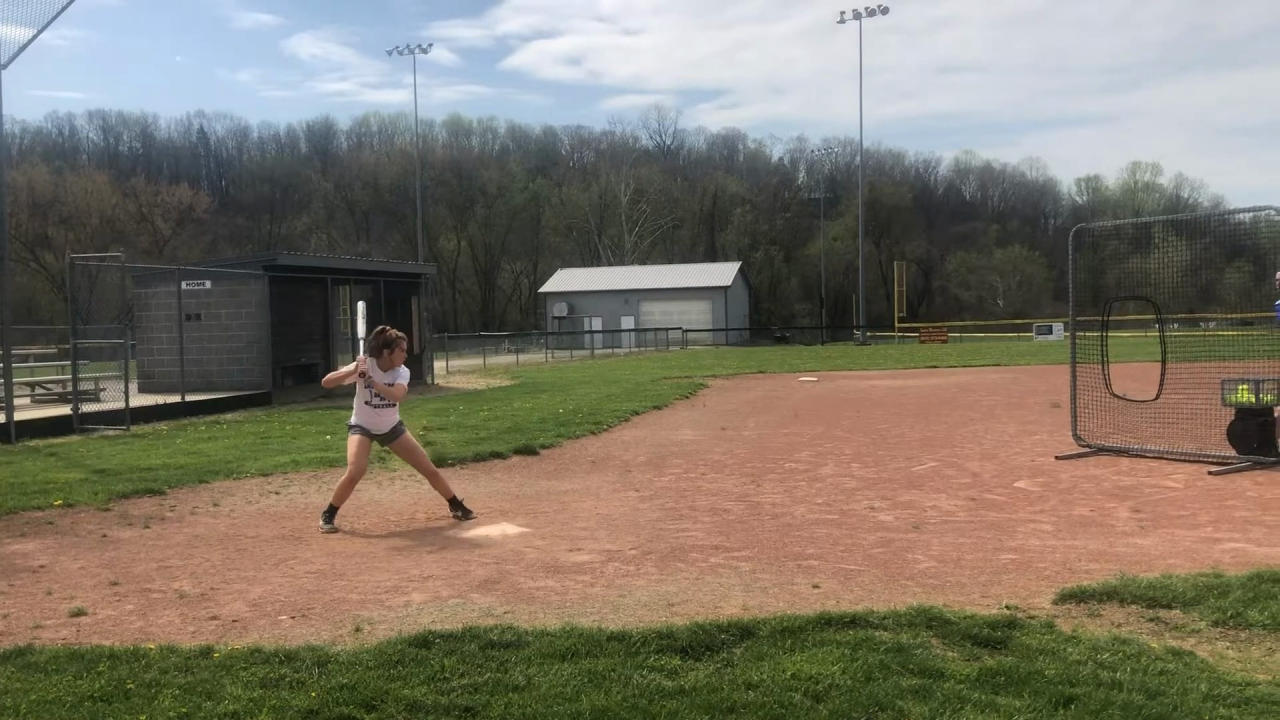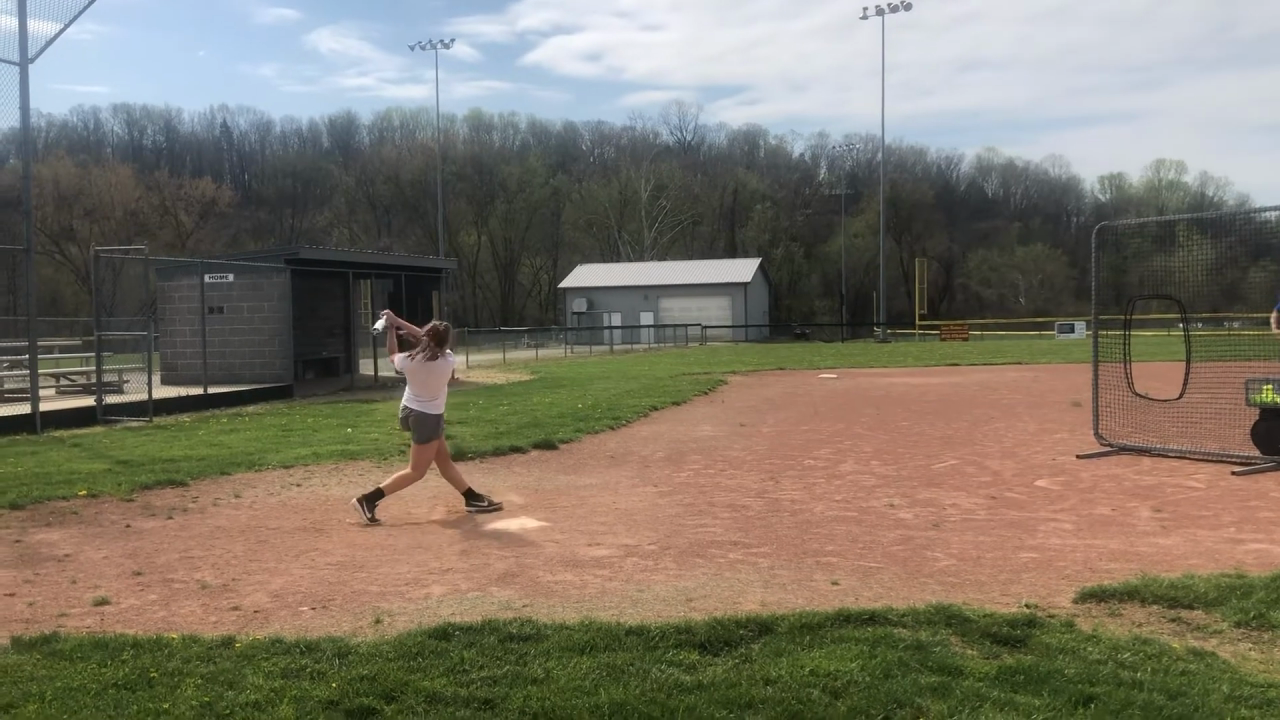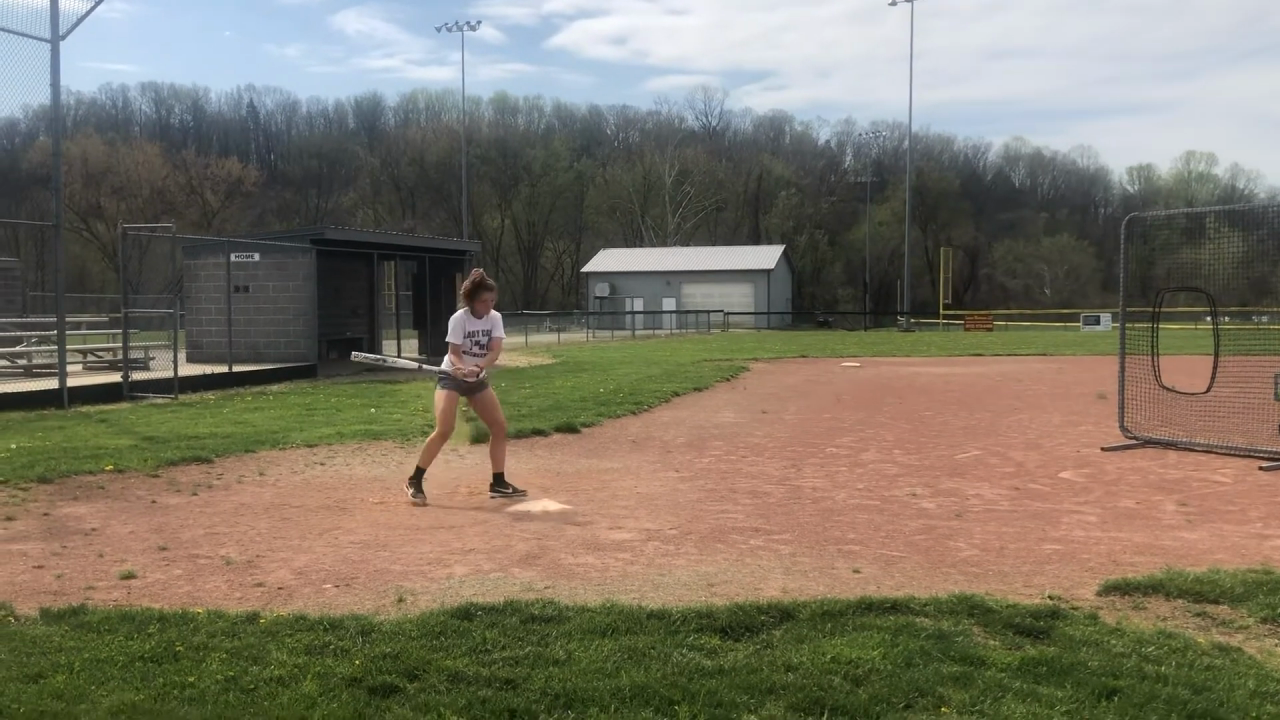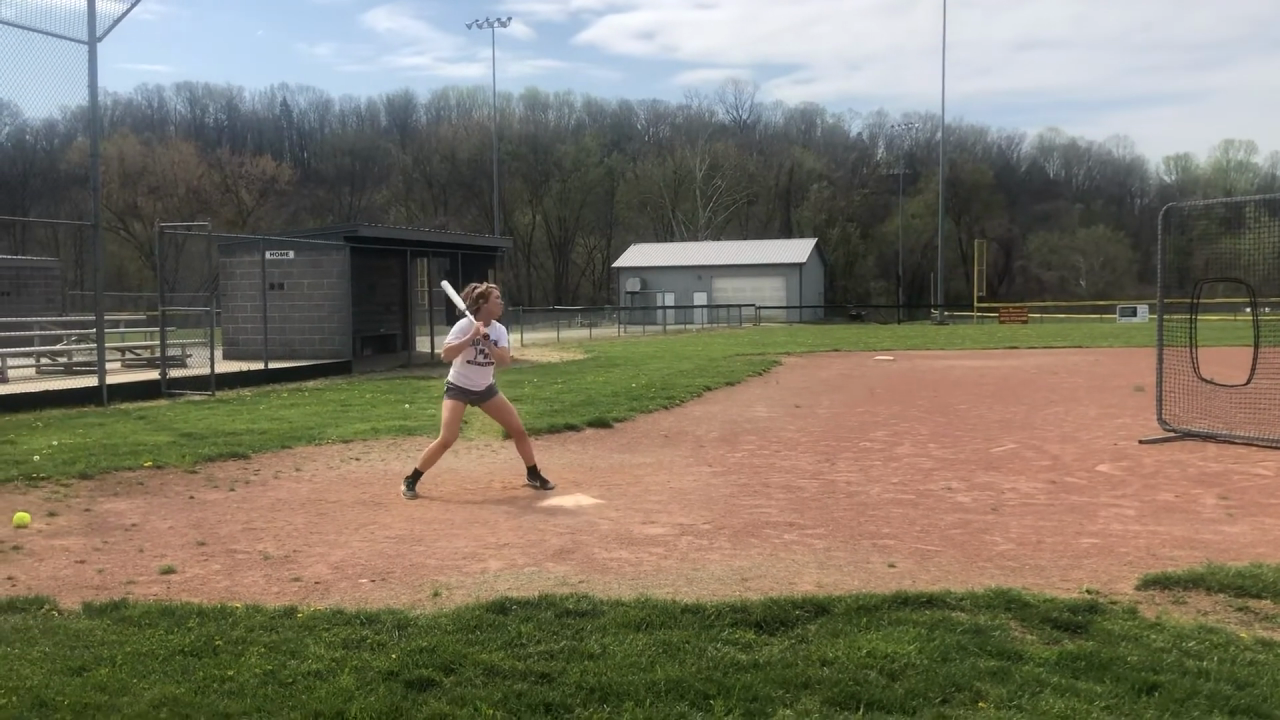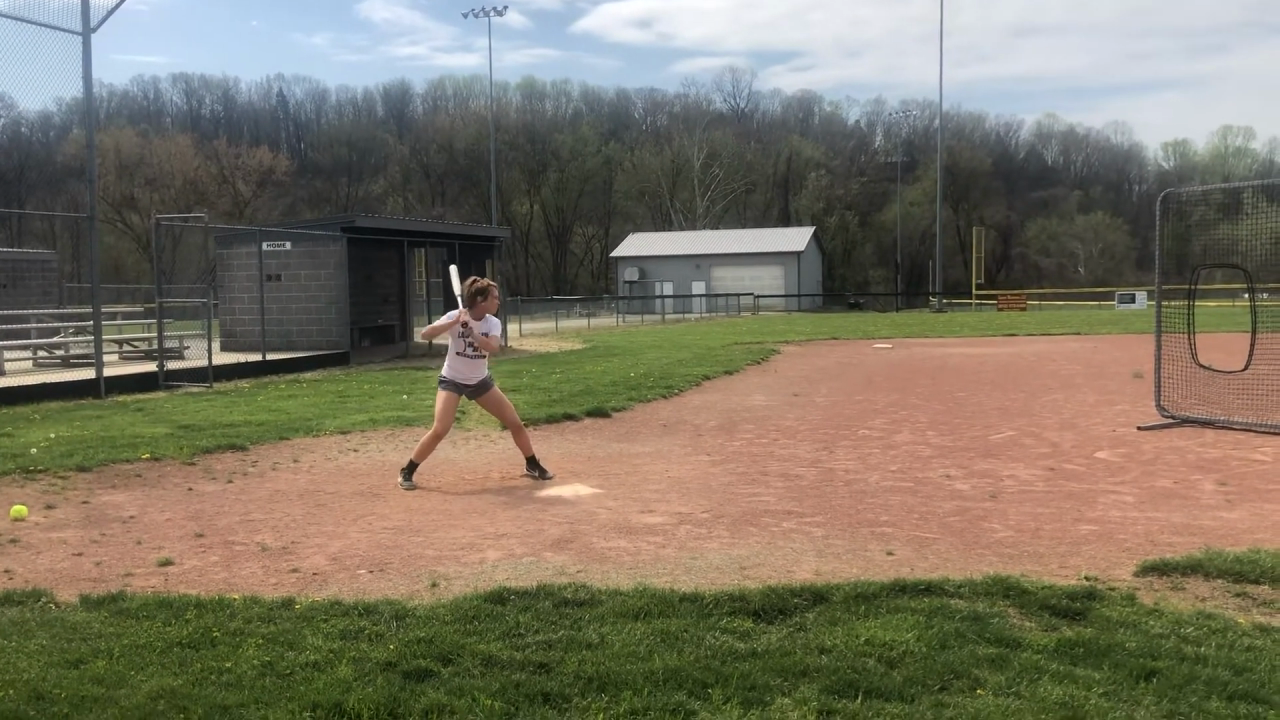
dt=1s
person 1, frame 1
left shoulder: (402, 372)
right shoulder: (363, 366)
left elbow: (396, 396)
right elbow: (326, 383)
left wrist: (369, 380)
right wrist: (350, 372)
left hip: (392, 427)
right hip: (362, 427)
left knee: (428, 469)
right knee: (355, 472)
left ankle: (456, 505)
right ankle: (329, 514)
person 1, frame 2
left shoulder: (407, 361)
right shoulder: (448, 361)
left elbow: (393, 355)
right elbow: (428, 340)
left wrist: (391, 326)
right wrist: (399, 322)
left hip: (410, 411)
right hip: (428, 418)
left knee: (443, 458)
right knee: (417, 471)
left ankle: (472, 498)
right ankle: (367, 500)
person 1, frame 3
left shoulder: (495, 318)
right shoulder: (459, 319)
left elbow: (496, 351)
right elbow: (453, 353)
left wrist: (476, 368)
right wrist: (460, 367)
left hip: (478, 380)
right hip: (451, 378)
left knee: (499, 429)
right knee: (444, 431)
left ankle: (498, 484)
right ankle: (415, 480)
person 1, frame 4
left shoulder: (500, 330)
right shoulder: (464, 325)
left elbow: (505, 360)
right elbow: (445, 355)
left wrist: (488, 343)
right wrist: (472, 336)
left hip: (486, 388)
right hip: (458, 388)
left knee: (519, 429)
right knee: (446, 439)
left ankle: (533, 475)
right ankle: (411, 480)
person 1, frame 5
left shoulder: (493, 323)
right shoulder: (455, 317)
left elbow: (493, 347)
right elbow: (425, 334)
left wrist: (470, 328)
right wrist: (454, 321)
left hip: (481, 381)
right hip: (452, 381)
left knee: (515, 423)
right knee: (440, 430)
left ankle: (532, 465)
right ankle: (407, 472)
